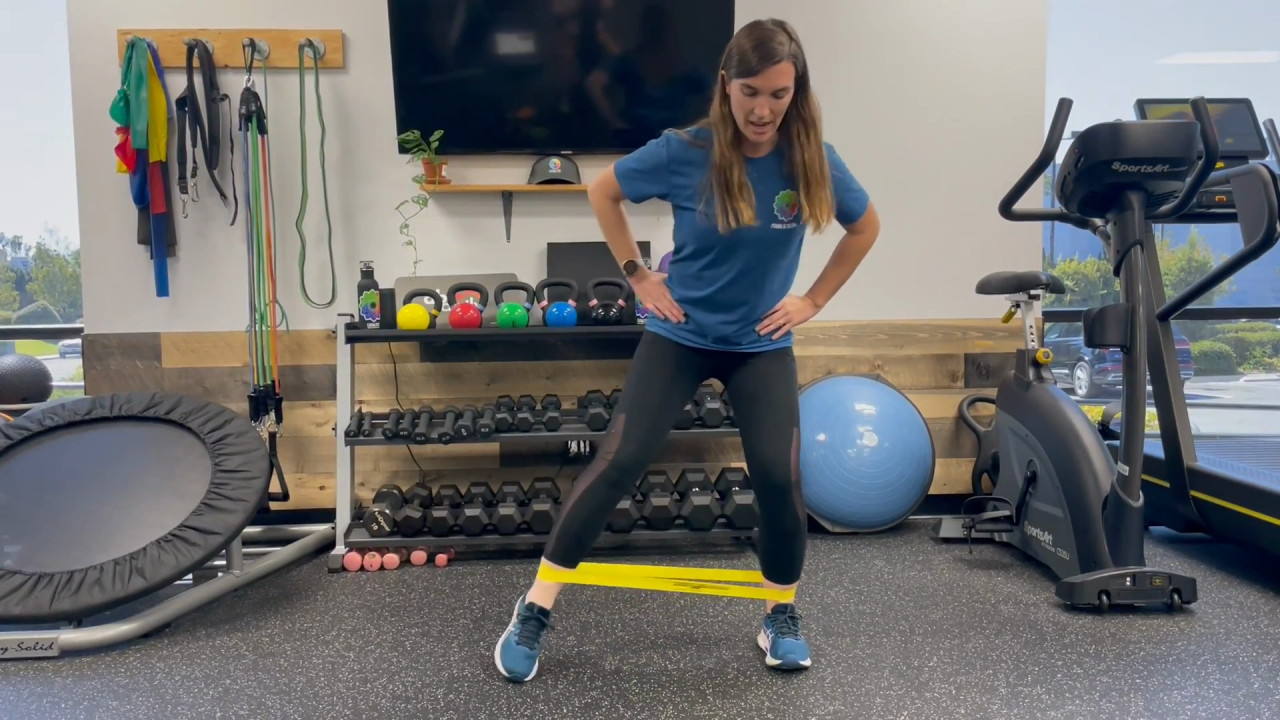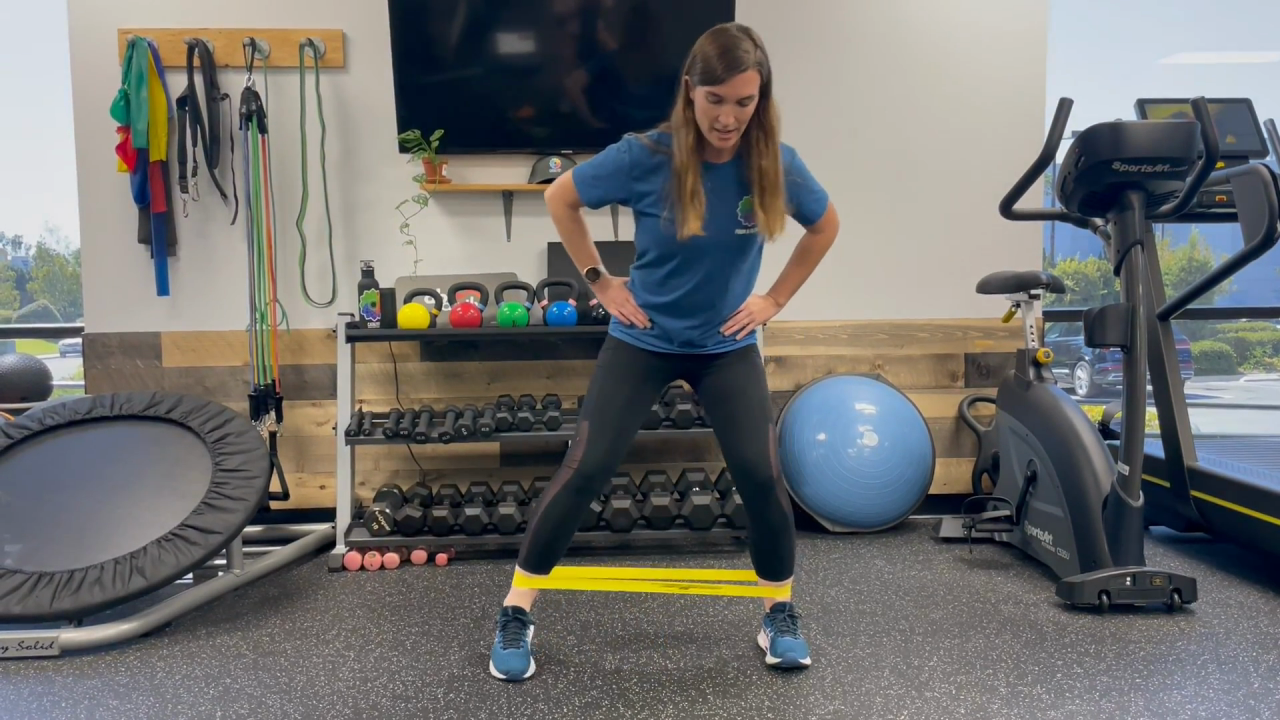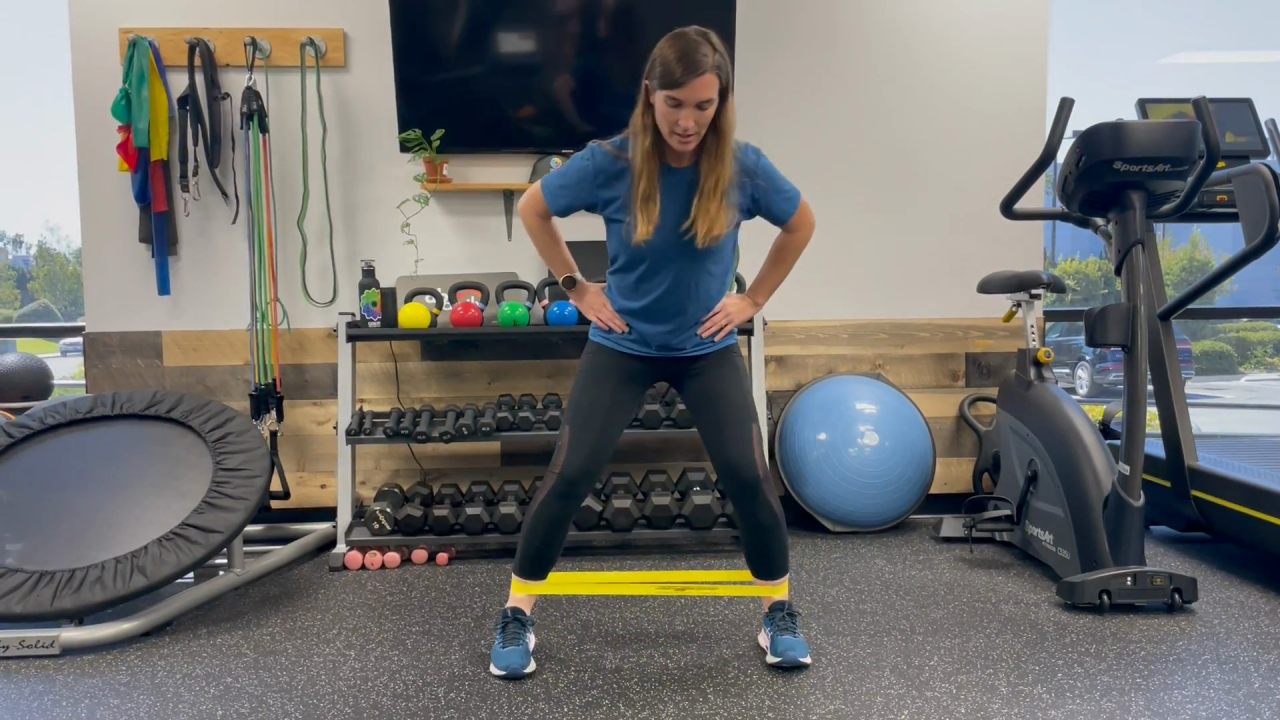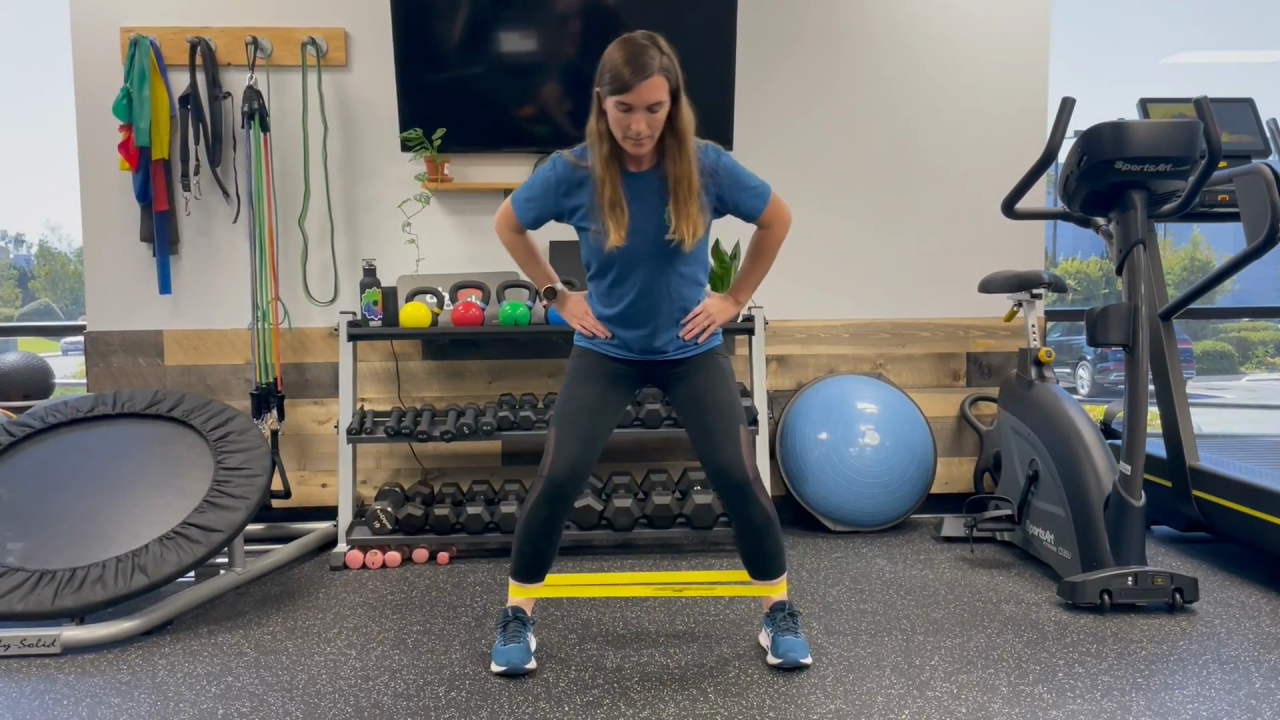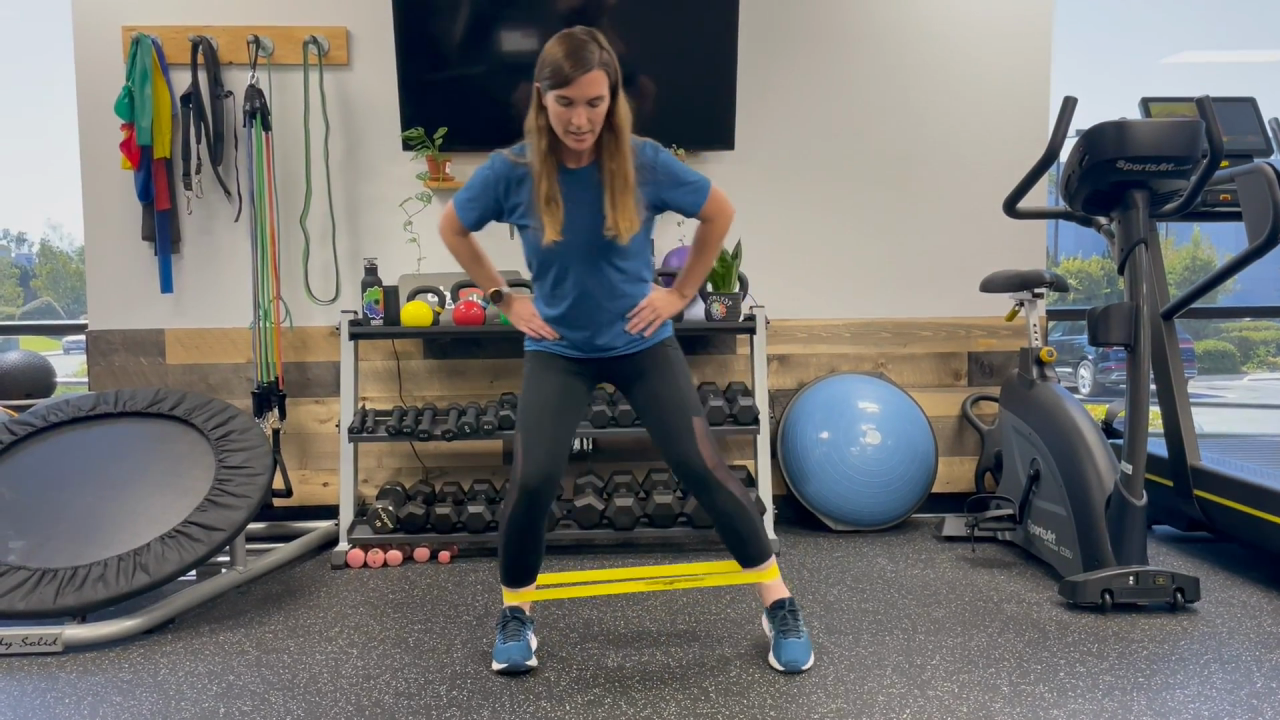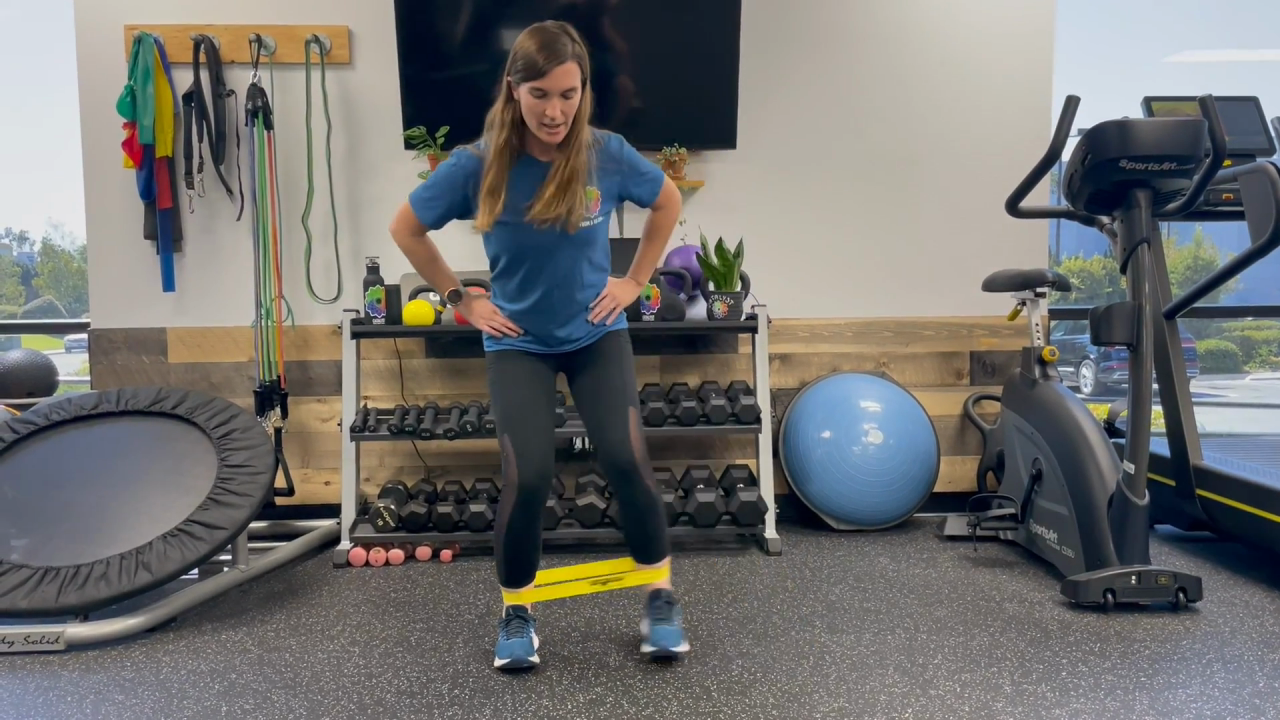
dt=0.3s
person 1, frame 1
left shoulder: (813, 163)
right shoulder: (684, 152)
left elbow: (866, 226)
right elbow: (602, 192)
left wrist: (813, 299)
right wrist: (637, 275)
left hip: (761, 344)
right hip: (677, 335)
left knee: (778, 477)
right knee: (619, 463)
left ankle: (781, 616)
right ankle: (535, 608)
person 1, frame 2
left shoulder: (776, 165)
right shoulder: (644, 157)
left elbow: (825, 226)
right elbow: (560, 198)
left wrist: (774, 298)
right wrist: (599, 281)
left hip: (727, 345)
right hip: (642, 340)
left knee: (761, 475)
right knee: (586, 468)
left ankle: (780, 612)
right ankle: (516, 610)
person 1, frame 3
left shoulder: (742, 166)
right shoulder: (609, 163)
left elbow: (801, 224)
right elbow: (531, 210)
left wrist: (753, 299)
right wrist: (576, 287)
left hip: (707, 345)
right hip: (621, 343)
left knee: (747, 474)
right knee: (571, 475)
left ankle: (779, 612)
right ankle: (517, 613)
person 1, frame 4
left shoulder: (706, 166)
right shoulder: (573, 172)
left elbow: (777, 219)
right elbow: (507, 225)
left wrist: (734, 299)
right wrist: (557, 295)
left hip: (691, 347)
right hip: (604, 348)
left knee: (737, 477)
right knee: (559, 477)
left ankle: (779, 610)
right ankle: (517, 613)
person 1, frame 5
left shoulder: (644, 162)
right shoulder: (511, 171)
left elbow: (719, 212)
right elbow: (452, 229)
left wrist: (682, 292)
right wrist: (506, 299)
left hip: (644, 342)
right hip: (557, 349)
left knee: (702, 470)
right knee: (534, 481)
left ankle: (781, 605)
right ankle: (513, 613)
person 1, frame 6
left shoulder: (606, 154)
right shoulder: (479, 166)
left elbow: (668, 202)
right elbow: (407, 227)
left wrist: (635, 281)
right wrist: (460, 298)
left hip: (597, 334)
right hip: (517, 343)
left knee: (626, 462)
right knee: (529, 479)
left ankle: (660, 593)
right ankle: (516, 611)
